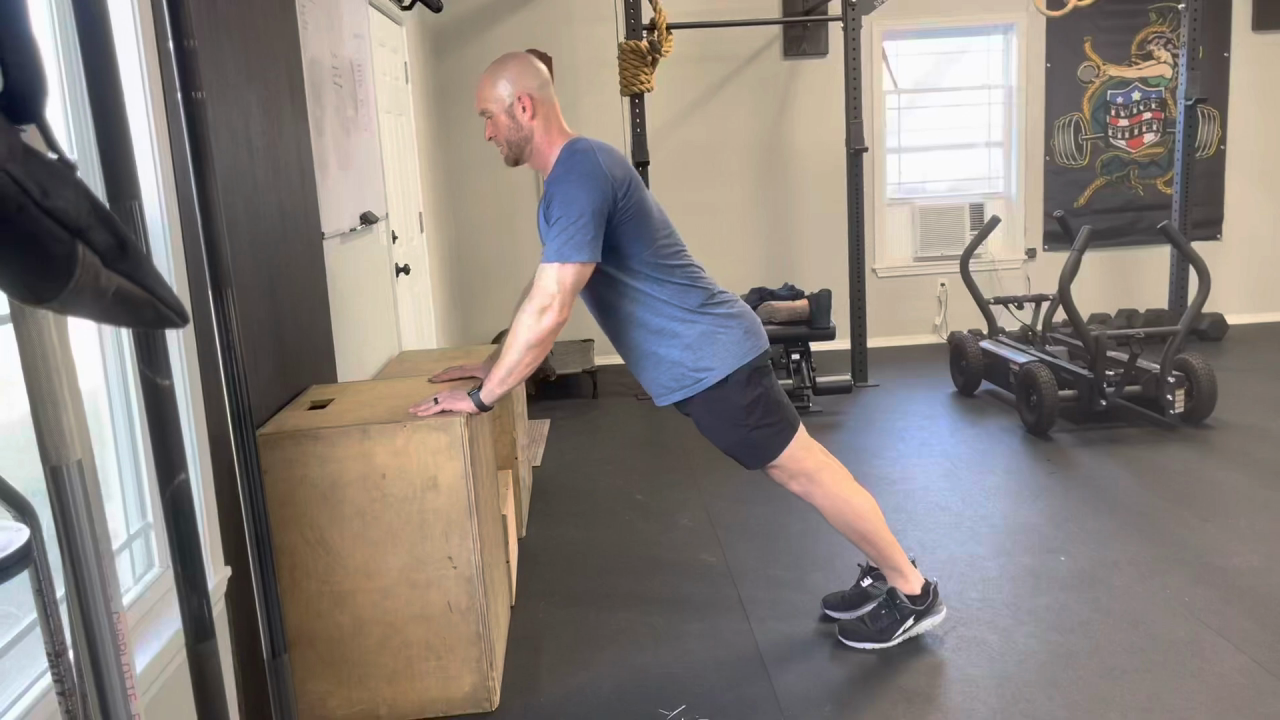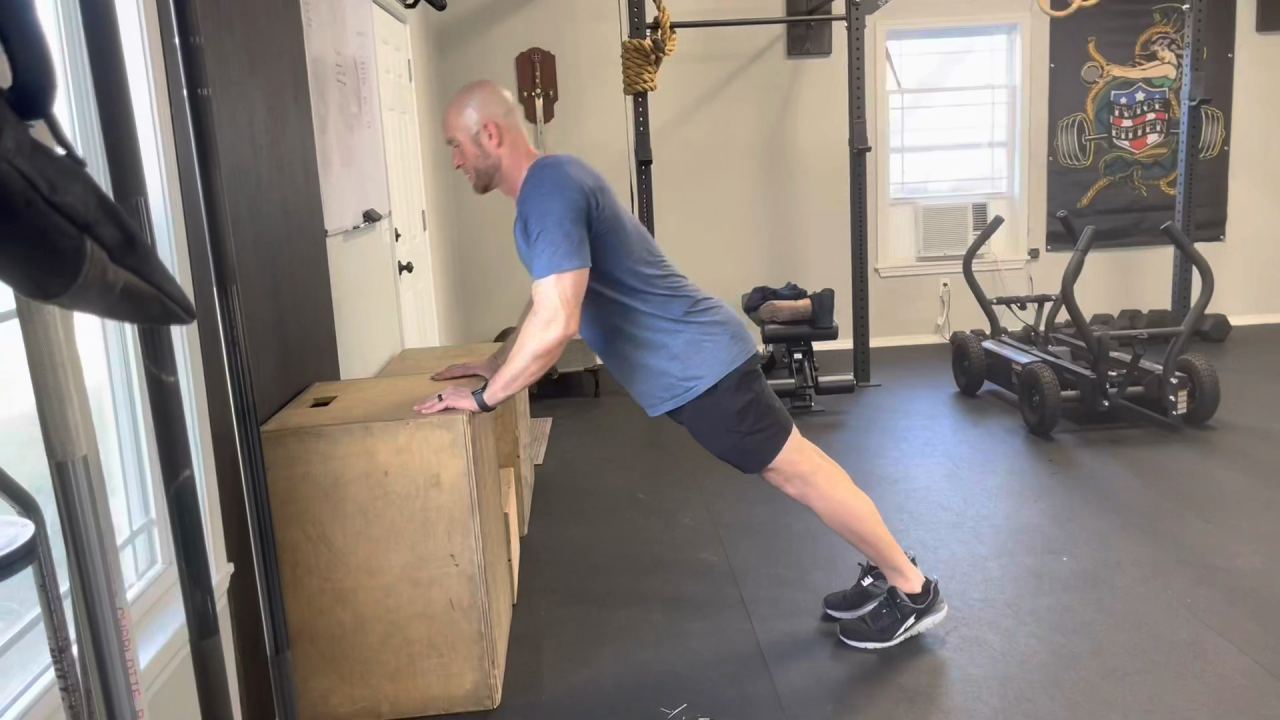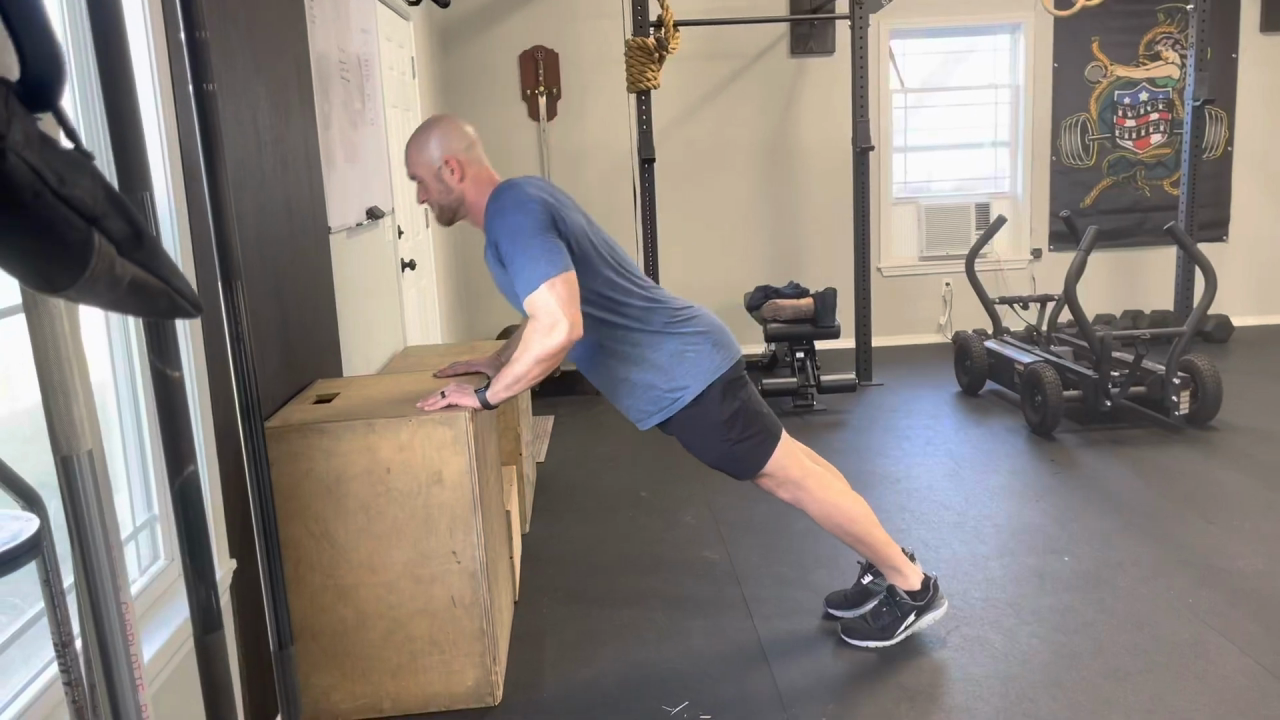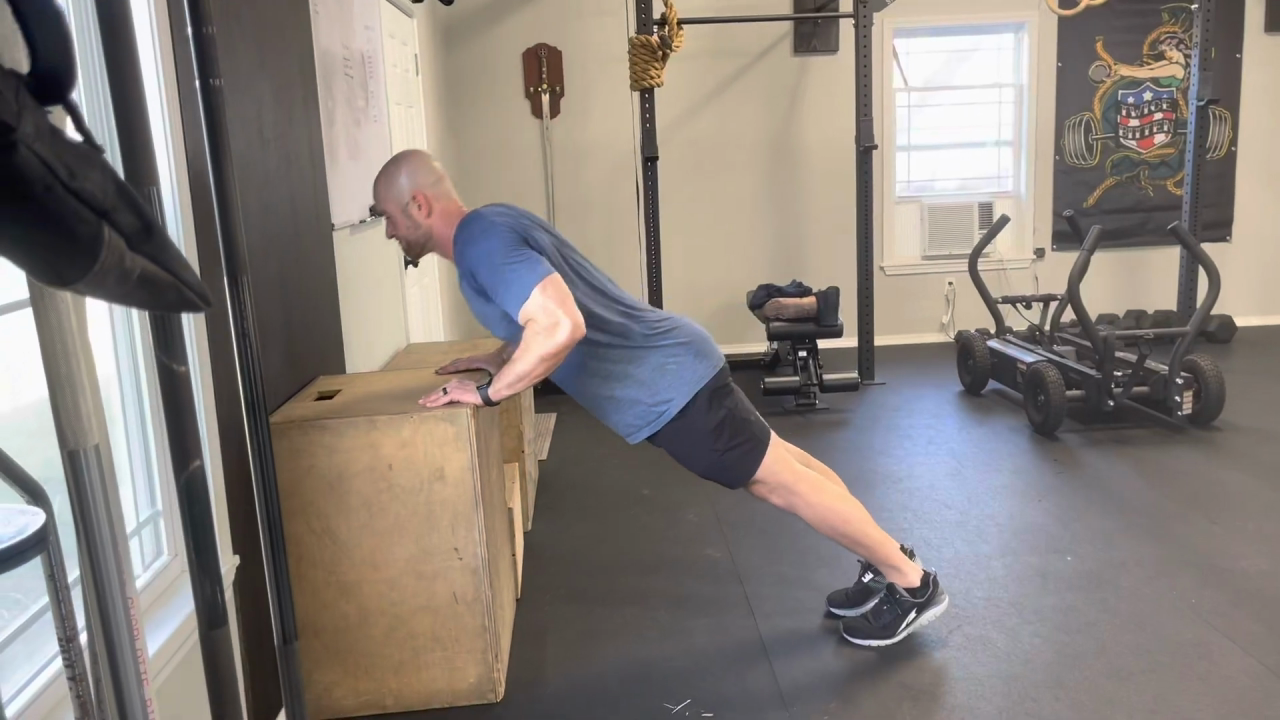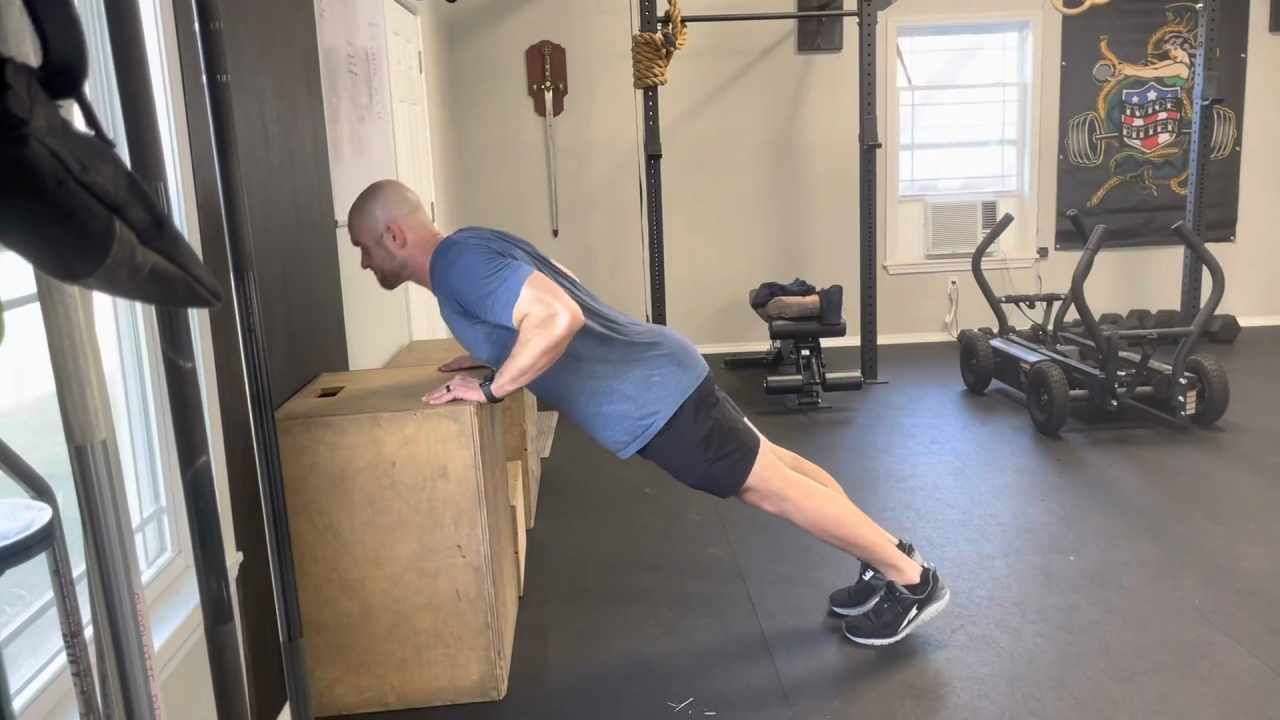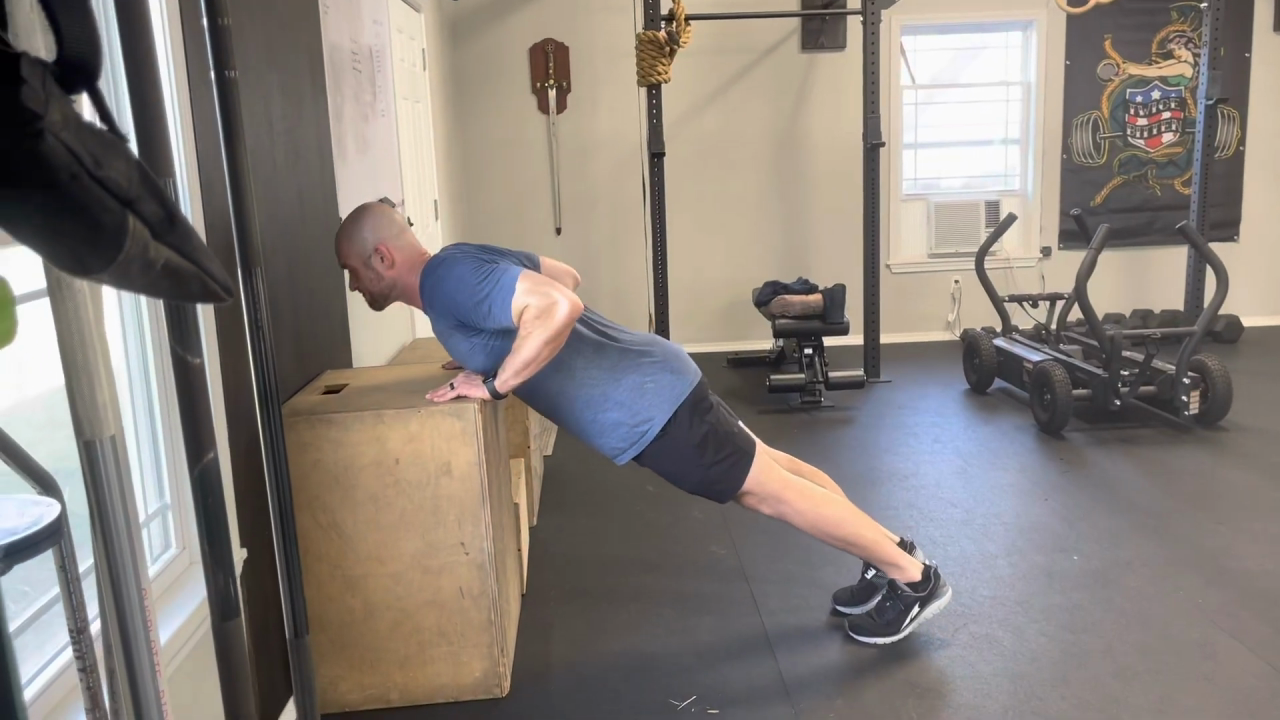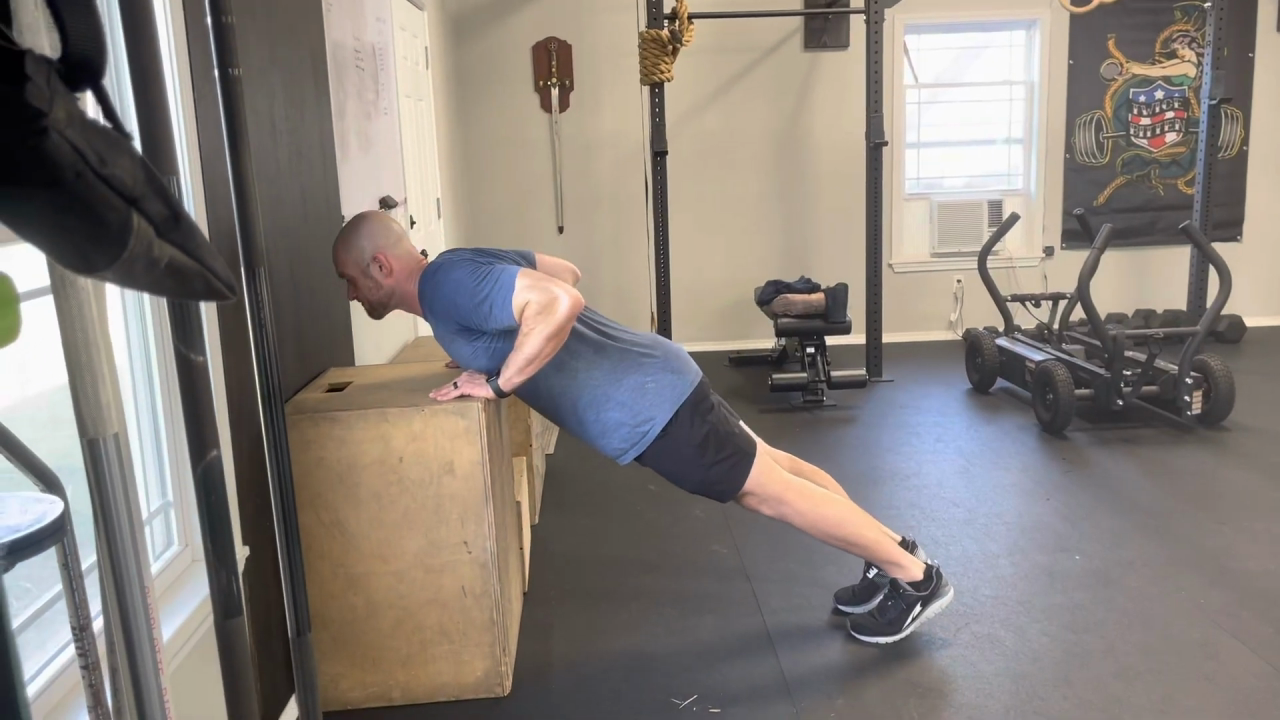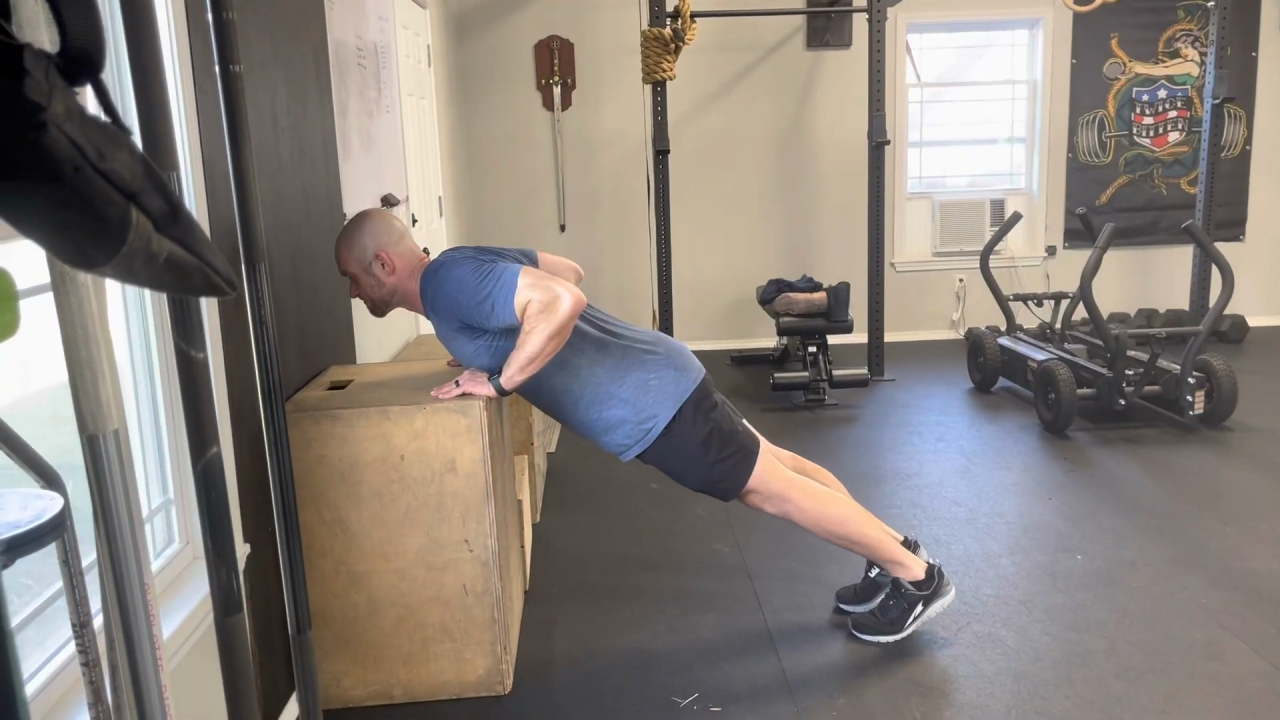
dt=0.2s
person 1, frame 1
left shoulder: (577, 174)
right shoulder: (581, 163)
left elbow: (548, 311)
right elbow: (551, 292)
left wrist: (482, 398)
right wrist: (495, 365)
left hip: (706, 360)
right hip: (710, 348)
left knee: (802, 470)
right knee: (799, 464)
left ankle: (912, 593)
right ankle: (885, 573)
person 1, frame 2
left shoulder: (548, 193)
right shoulder: (553, 177)
left elbow: (555, 325)
right elbow: (554, 297)
left wrist: (484, 399)
right wrist: (495, 363)
left hip: (696, 367)
right hip: (701, 353)
left knee: (797, 472)
right knee: (795, 466)
left ankle: (913, 590)
right ankle: (886, 570)
person 1, frame 3
left shoulder: (511, 215)
right shoulder: (520, 196)
left elbow: (558, 331)
left wrist: (485, 397)
right wrist: (496, 363)
left hip: (680, 376)
right hip: (688, 357)
left knee: (789, 476)
right knee: (788, 465)
left ankle: (912, 588)
right ankle: (884, 568)
person 1, frame 4
left shoulder: (482, 242)
right shoulder: (491, 222)
left elbow: (561, 329)
left wrist: (487, 392)
right wrist: (497, 359)
left hip: (665, 387)
right hip: (674, 362)
left knee: (783, 482)
right knee: (780, 466)
left ankle: (911, 584)
right ankle: (884, 563)
person 1, frame 5
left shoulder: (459, 265)
right shoulder: (469, 246)
left elbow: (559, 319)
left wrist: (490, 388)
right wrist: (493, 358)
left hip: (652, 401)
right hip: (660, 373)
left knee: (774, 487)
right knee: (771, 467)
left ankle: (911, 579)
right ankle: (886, 557)
person 1, frame 6
left shoulder: (448, 281)
right shoulder: (461, 262)
left elbow: (560, 308)
right elbow: (566, 275)
left wrist: (493, 384)
left hip: (647, 407)
right hip: (655, 380)
left knee: (771, 490)
right knee: (769, 469)
left ankle: (912, 577)
right ankle: (888, 553)
person 1, frame 7
left shoulder: (448, 286)
right shoulder: (462, 267)
left elbow: (560, 302)
right elbow: (565, 271)
left wrist: (498, 382)
left hip: (648, 407)
right hip: (656, 381)
left knee: (771, 489)
right knee: (769, 469)
left ankle: (913, 577)
right ankle: (891, 553)
person 1, frame 8
left shoulder: (451, 284)
right shoulder: (464, 265)
left elbow: (562, 300)
right elbow: (568, 270)
left wrist: (500, 380)
left hip: (652, 405)
right hip: (661, 379)
left knee: (776, 488)
right knee: (773, 469)
left ankle: (916, 576)
right ankle: (893, 553)
